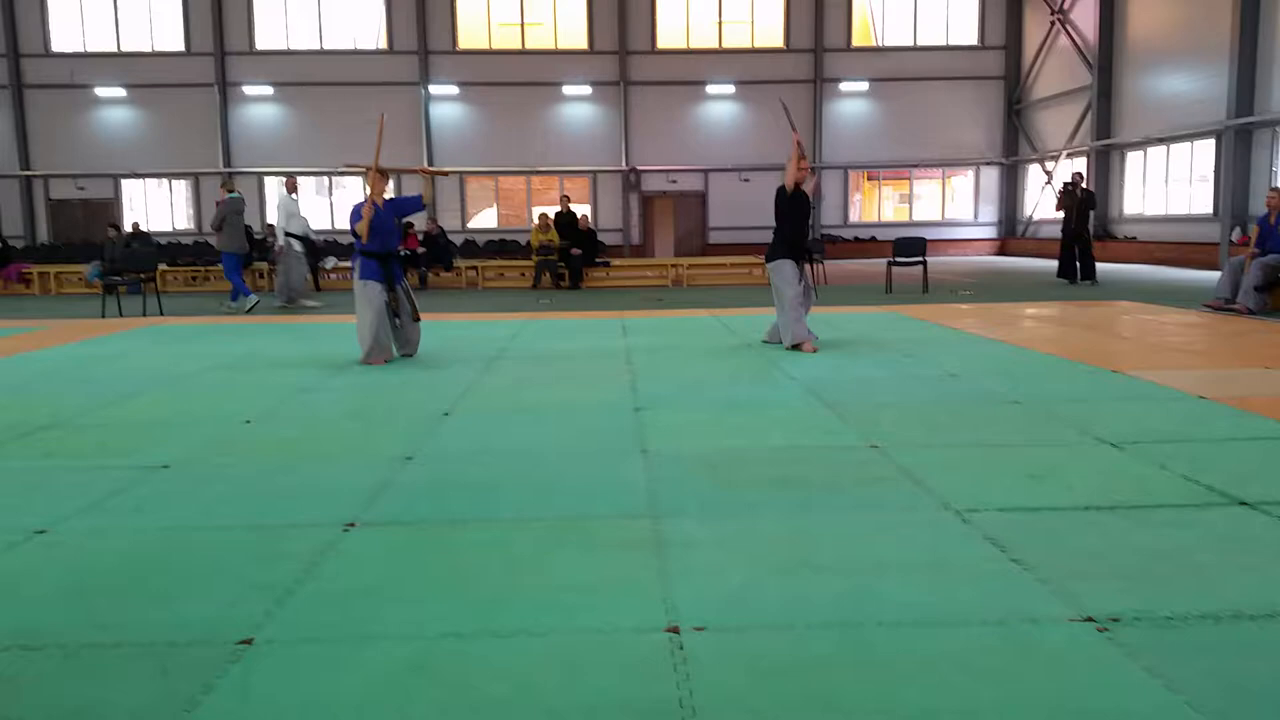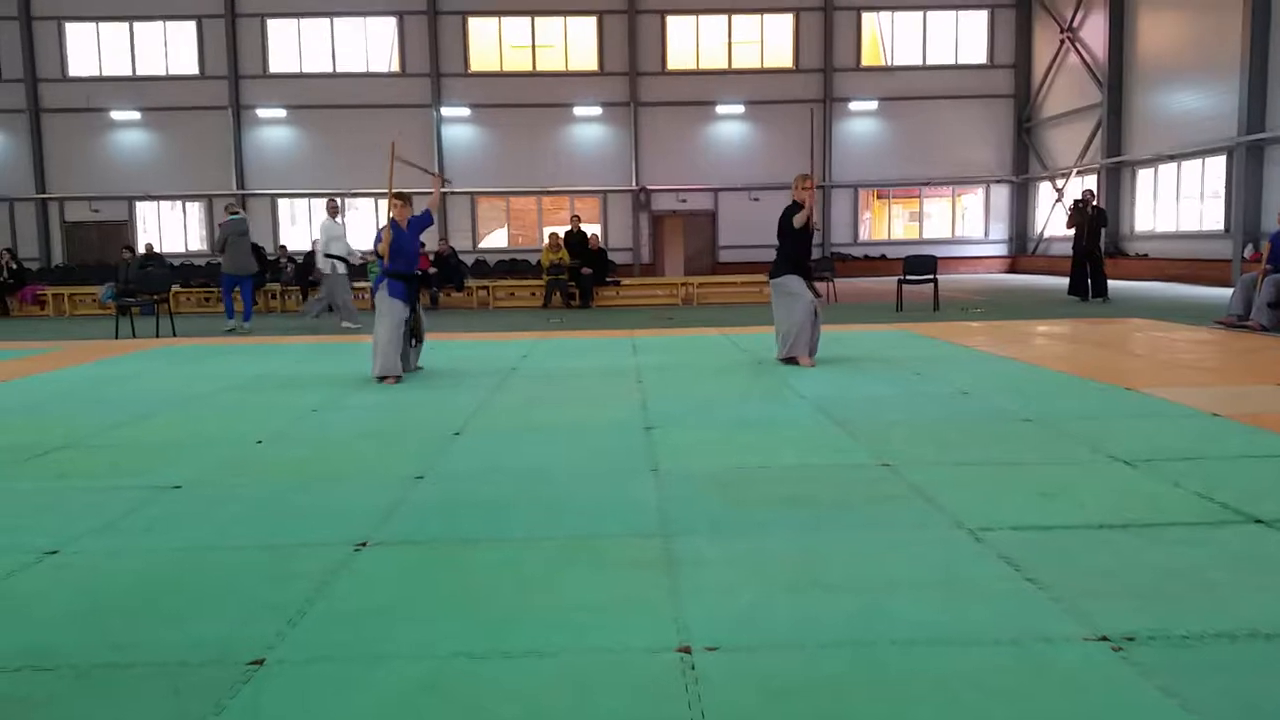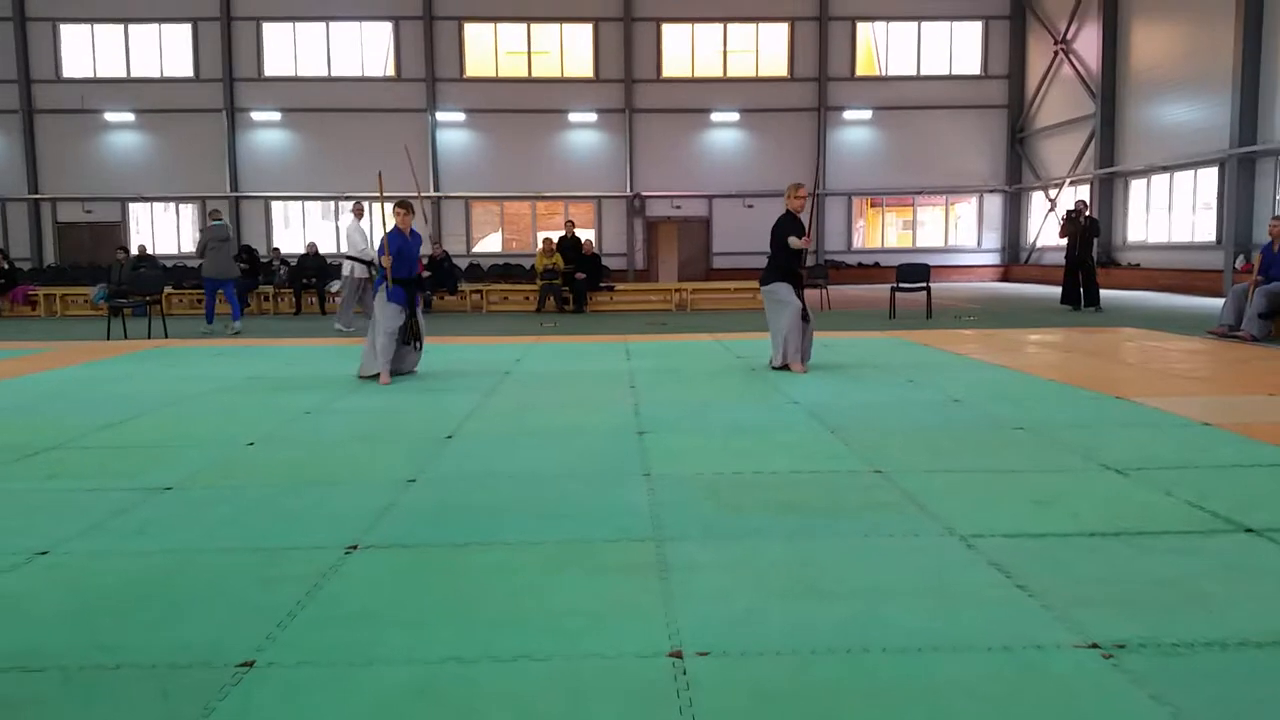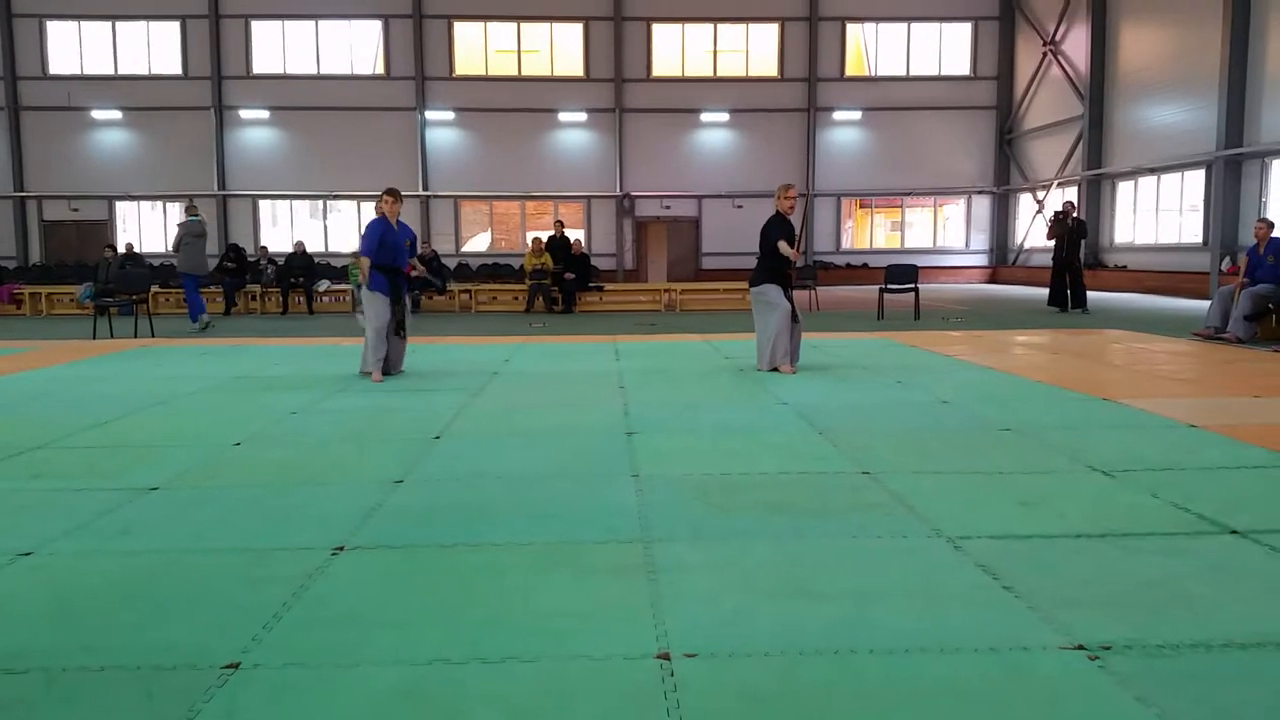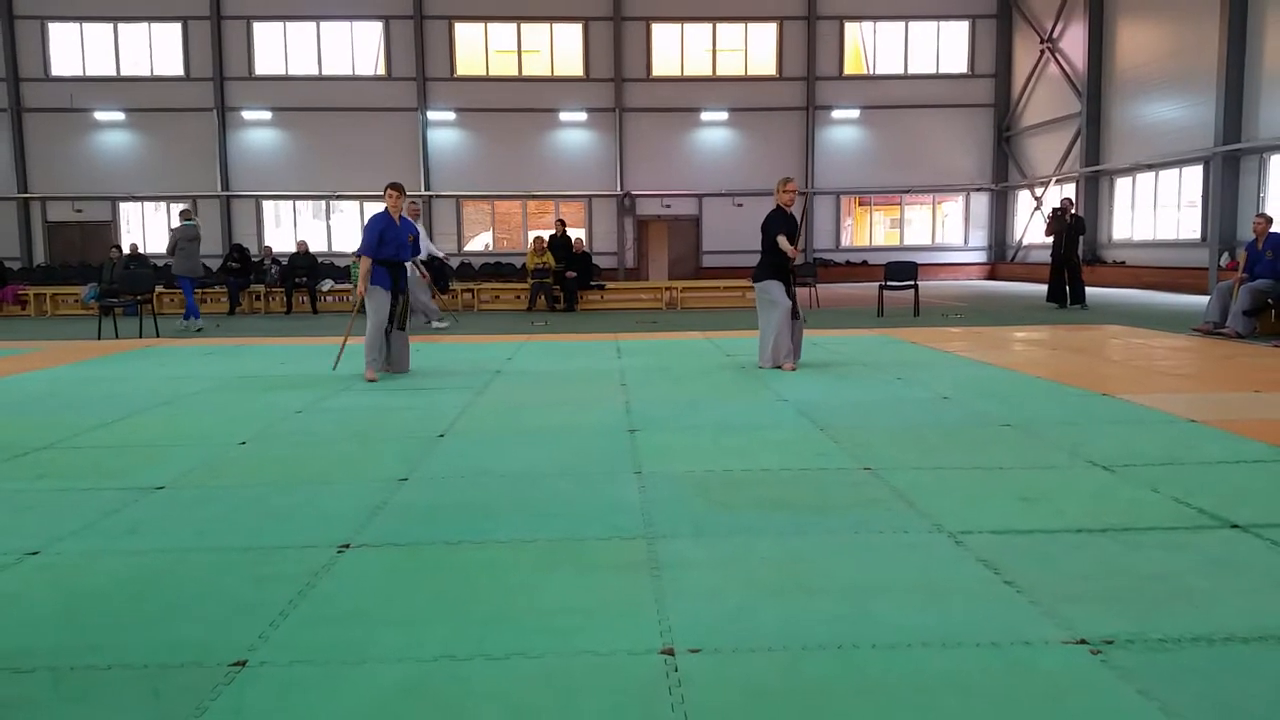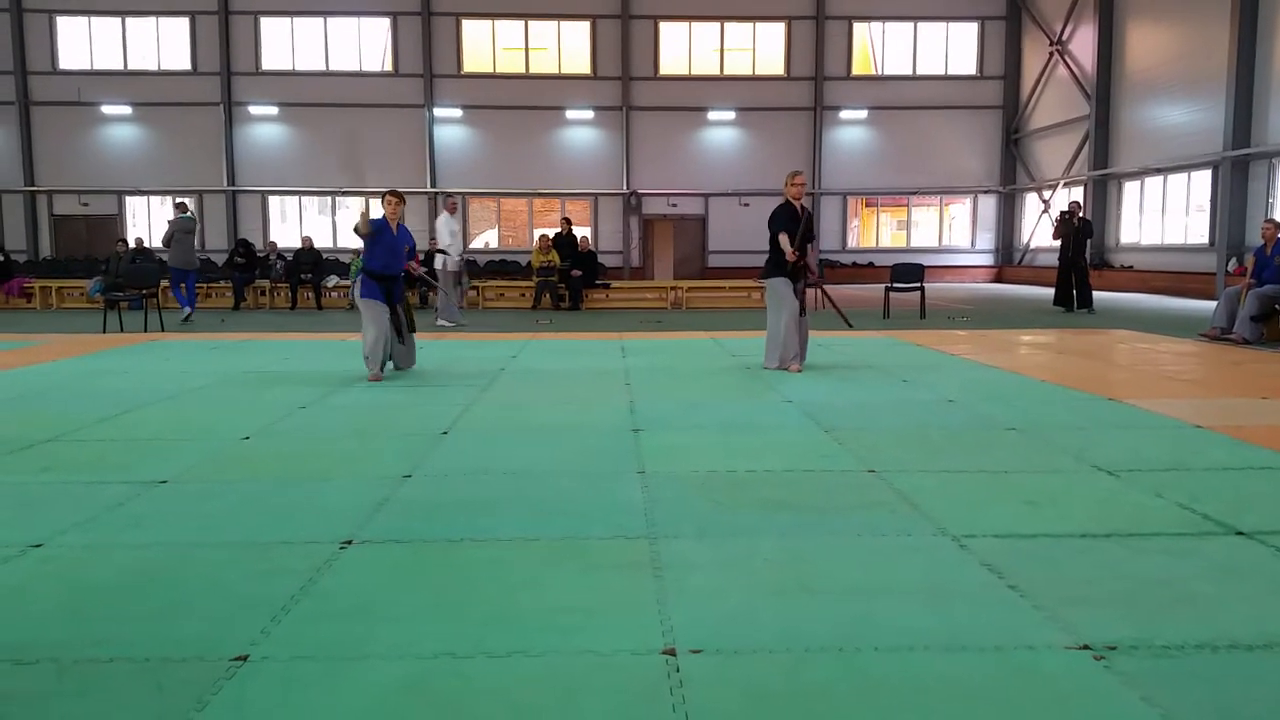
dt=0.3s
person 1, frame 1
left shoulder: (802, 195)
right shoulder: (784, 193)
right elbow: (789, 182)
right wrist: (794, 148)
left hip: (797, 253)
right hip: (782, 254)
left knee: (804, 296)
right knee: (791, 295)
left ankle: (778, 334)
right ankle: (799, 339)
person 1, frame 2
left shoulder: (805, 215)
right shoulder: (790, 212)
right elbow: (797, 222)
right wrist: (806, 210)
left hip: (799, 270)
right hip: (785, 271)
left knee: (810, 312)
right knee: (805, 303)
left ankle: (789, 352)
right ankle: (798, 352)
person 1, frame 3
left shoulder: (796, 222)
right shoulder: (785, 222)
right elbow: (791, 240)
right wrist: (801, 243)
left hip: (788, 278)
right hip: (775, 279)
left knee: (803, 319)
right knee: (793, 309)
left ankle: (782, 358)
right ankle: (790, 359)
person 1, frame 4
left shoulder: (786, 224)
right shoulder: (775, 223)
right elbow: (780, 245)
right wrist: (790, 253)
left hip: (778, 280)
right hip: (764, 280)
left knee: (792, 319)
right knee: (782, 311)
left ankle: (774, 359)
right ankle: (779, 360)
person 1, frame 5
left shoulder: (791, 218)
right shoulder: (774, 217)
right elbow: (780, 238)
right wrist: (789, 250)
left hip: (782, 274)
right hip: (768, 275)
left knee: (794, 317)
right knee: (782, 309)
left ankle: (782, 356)
right ankle: (780, 358)
person 1, frame 6
left shoulder: (806, 214)
right shoulder: (781, 213)
right elbow: (782, 236)
left wrist: (812, 267)
right wrist: (787, 251)
left hip: (796, 272)
right hip: (777, 271)
left knee: (798, 315)
right knee: (788, 311)
left ankle: (791, 357)
right ankle: (786, 359)
person 2, frame 1
left shoulder: (395, 206)
right shoulder: (360, 209)
left elbow: (424, 199)
right elbow: (360, 232)
left wrist: (427, 179)
right wrist: (366, 219)
left hip: (391, 264)
right hip: (369, 265)
left knee: (403, 307)
right knee: (373, 309)
left ankle: (405, 347)
right ankle: (375, 353)
person 2, frame 2
left shoulder: (414, 226)
right shoulder: (387, 231)
left elbow: (431, 210)
right elbow: (382, 252)
left wrist: (437, 188)
right wrist: (385, 243)
left hip: (408, 284)
right hip: (390, 285)
left knee: (414, 326)
right knee: (391, 326)
left ankle: (407, 364)
right ankle: (388, 371)
person 2, frame 3
left shoulder: (415, 236)
right shoulder: (391, 238)
right elbow: (384, 257)
right wrist: (385, 262)
left hip: (409, 290)
right hip: (390, 290)
left knee: (415, 330)
right knee: (388, 328)
left ankle: (402, 365)
right ankle: (384, 371)
person 2, frame 4
left shoulder: (406, 231)
right shoulder: (374, 226)
right elbow: (365, 252)
left wrist: (417, 268)
right wrist: (364, 271)
left hip: (397, 281)
right hip: (376, 280)
left knee: (399, 325)
right knee: (378, 323)
left ankle: (391, 365)
right ankle: (375, 368)
person 2, frame 5
left shoulder: (409, 226)
right shoulder: (376, 221)
left elbow: (412, 254)
right elbow: (366, 252)
right wrist: (361, 281)
left hip: (399, 275)
right hip: (379, 274)
left knee: (398, 322)
right knee: (378, 320)
left ankle: (393, 363)
right ankle: (371, 367)
person 2, frame 6
left shoulder: (405, 234)
right shoulder: (375, 226)
right elbow: (364, 231)
left wrist: (415, 269)
right wrist: (363, 221)
left hip: (394, 286)
right hip: (371, 285)
left knee: (402, 327)
right knee: (378, 329)
left ankle: (401, 361)
right ankle: (375, 369)
